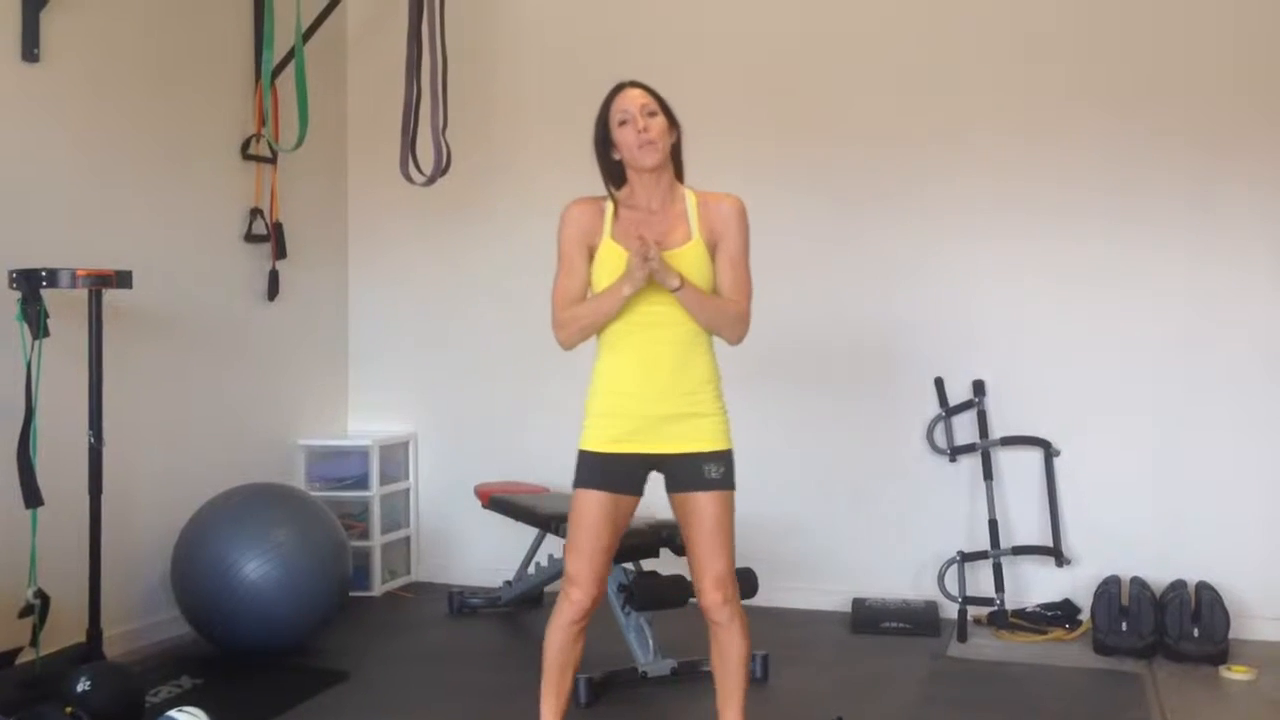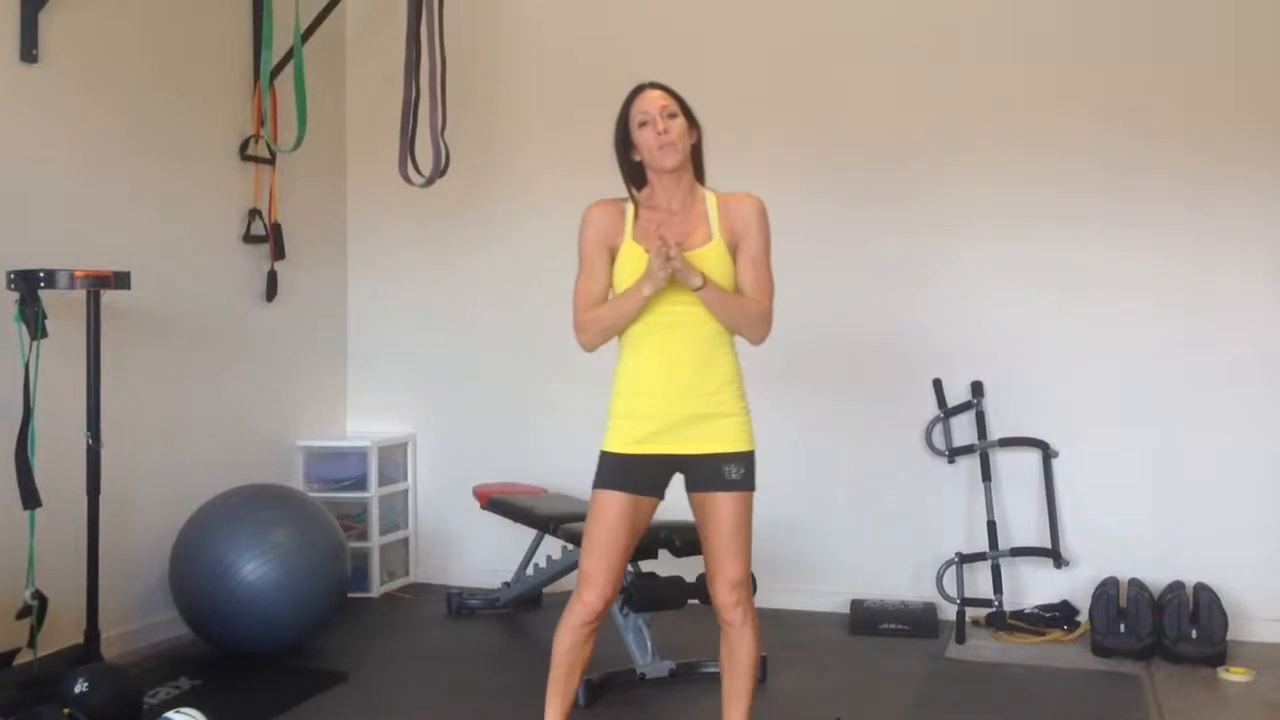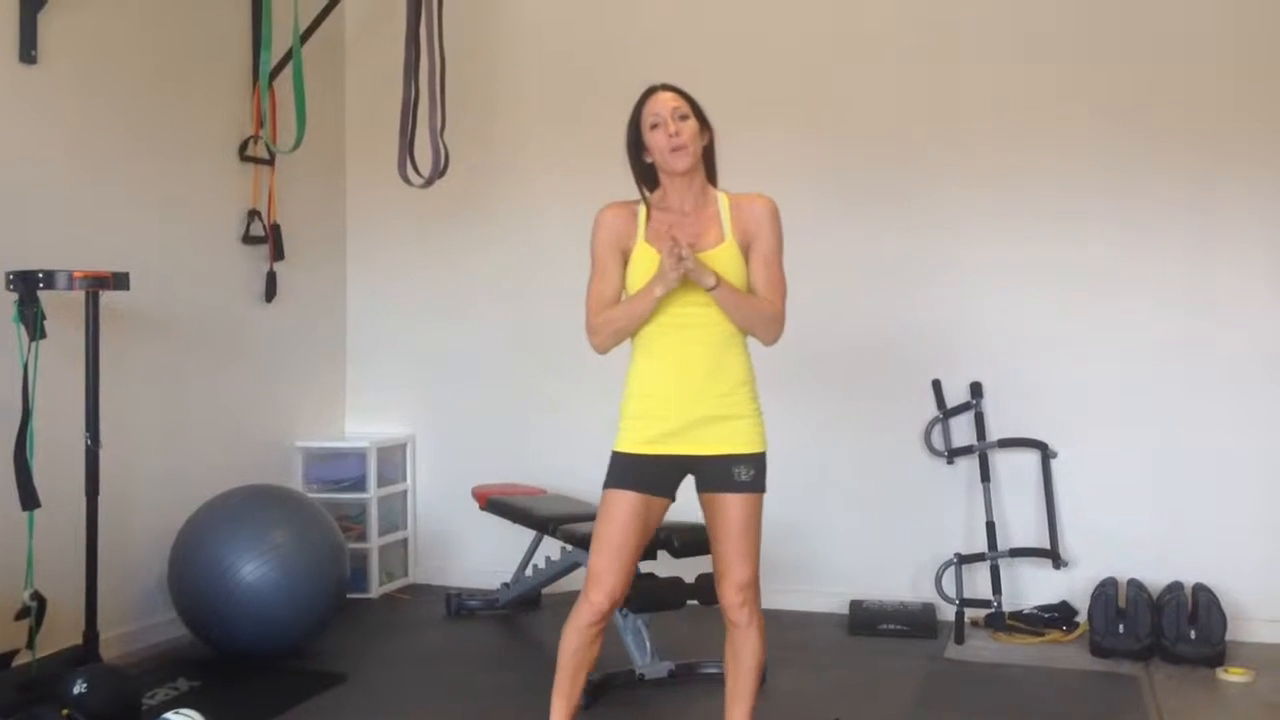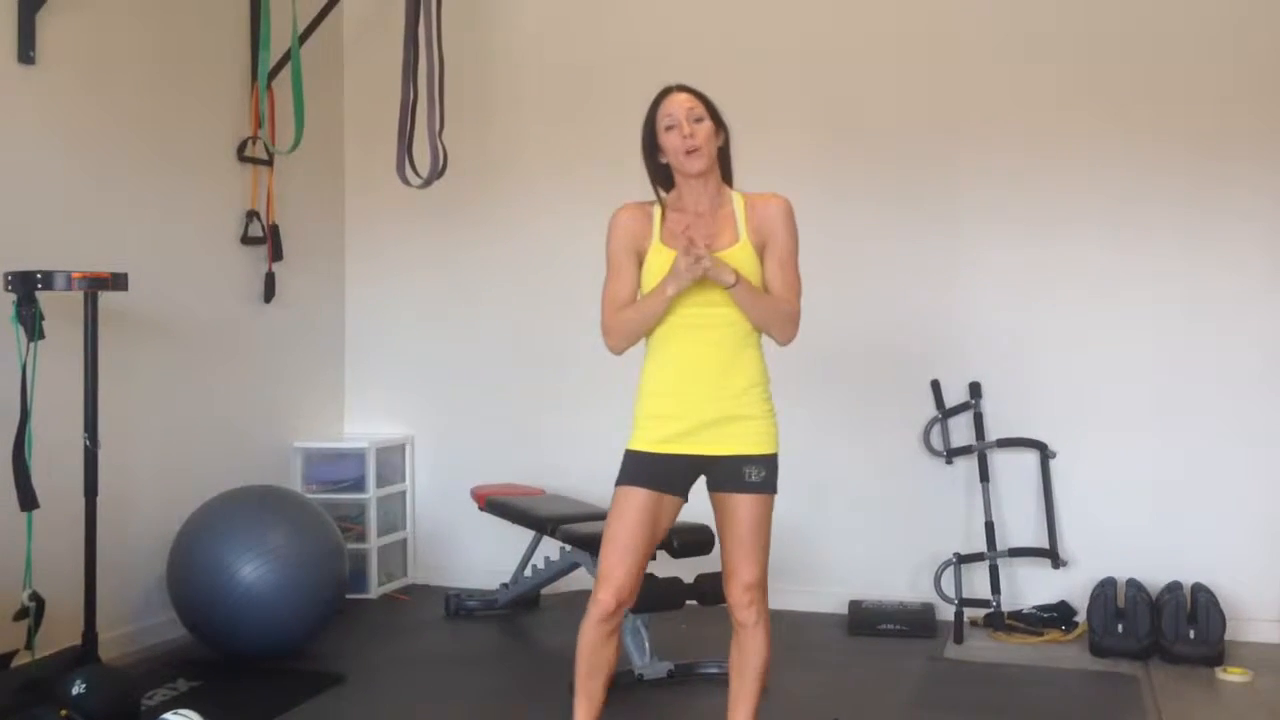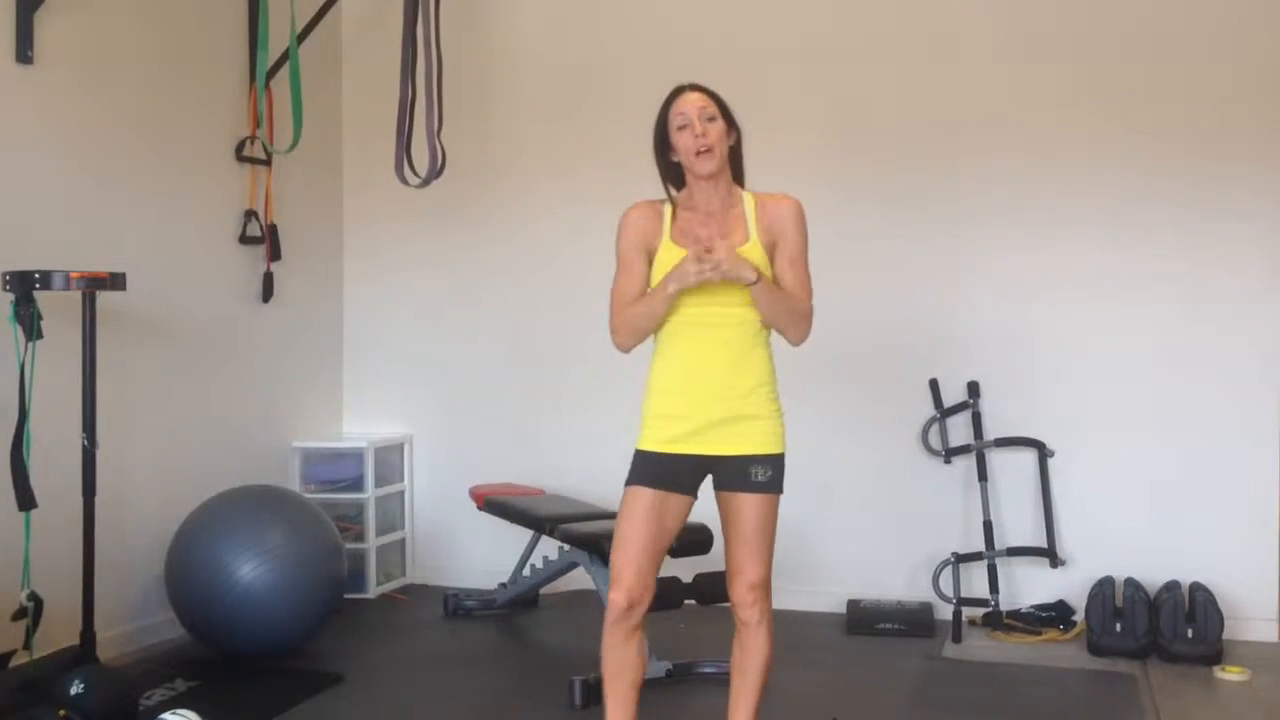
dt=0.1s
person 1, frame 1
left shoulder: (719, 211)
right shoulder: (585, 218)
left elbow: (736, 324)
right elbow: (565, 329)
left wrist: (672, 277)
right wrist: (631, 282)
left hip: (696, 427)
right hip: (614, 428)
left knee: (719, 597)
right knee: (578, 596)
person 1, frame 2
left shoulder: (739, 211)
right shoulder: (606, 219)
left elbow: (757, 323)
right elbow: (587, 331)
left wrist: (692, 275)
right wrist: (650, 281)
left hip: (718, 427)
right hip: (636, 429)
left knee: (733, 597)
right knee: (592, 597)
person 1, frame 3
left shoulder: (752, 212)
right shoulder: (618, 222)
left elbow: (770, 325)
right elbow: (600, 334)
left wrist: (706, 276)
right wrist: (662, 282)
left hip: (730, 429)
right hip: (648, 431)
left knee: (739, 598)
right knee: (598, 599)
person 1, frame 4
left shoulder: (768, 213)
right shoulder: (634, 223)
left elbow: (786, 325)
right elbow: (615, 335)
left wrist: (724, 272)
right wrist: (676, 281)
left hip: (742, 429)
right hip: (661, 430)
left knee: (746, 599)
right knee: (609, 596)
person 1, frame 5
left shoulder: (778, 213)
right shoulder: (644, 221)
left elbow: (798, 327)
right elbow: (623, 336)
left wrist: (751, 274)
right wrist: (674, 285)
left hip: (750, 428)
right hip: (669, 429)
left knee: (749, 599)
right knee: (626, 598)
